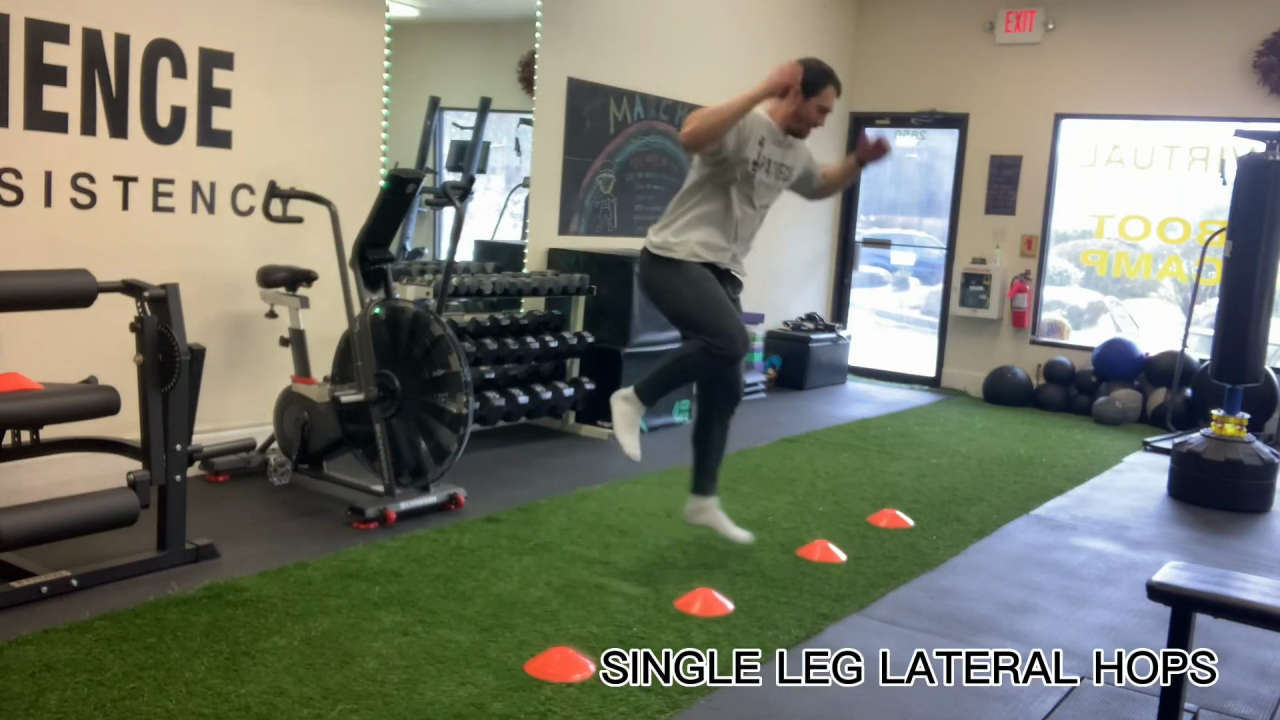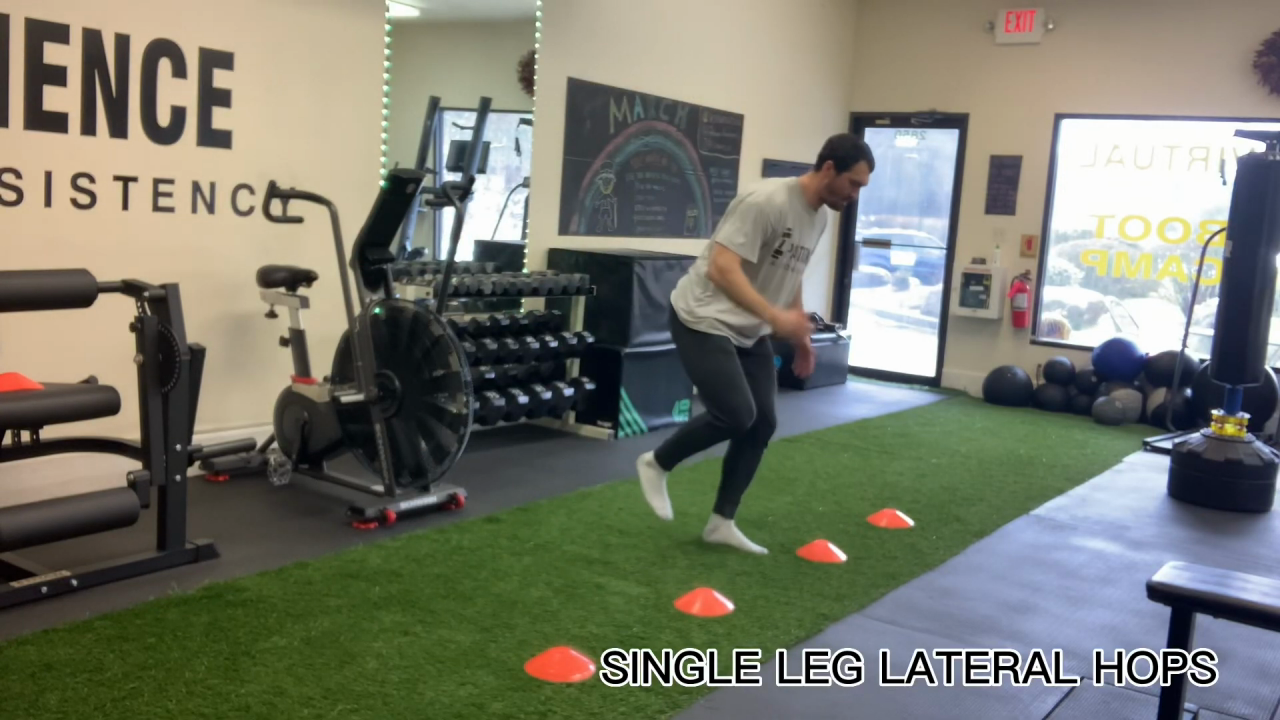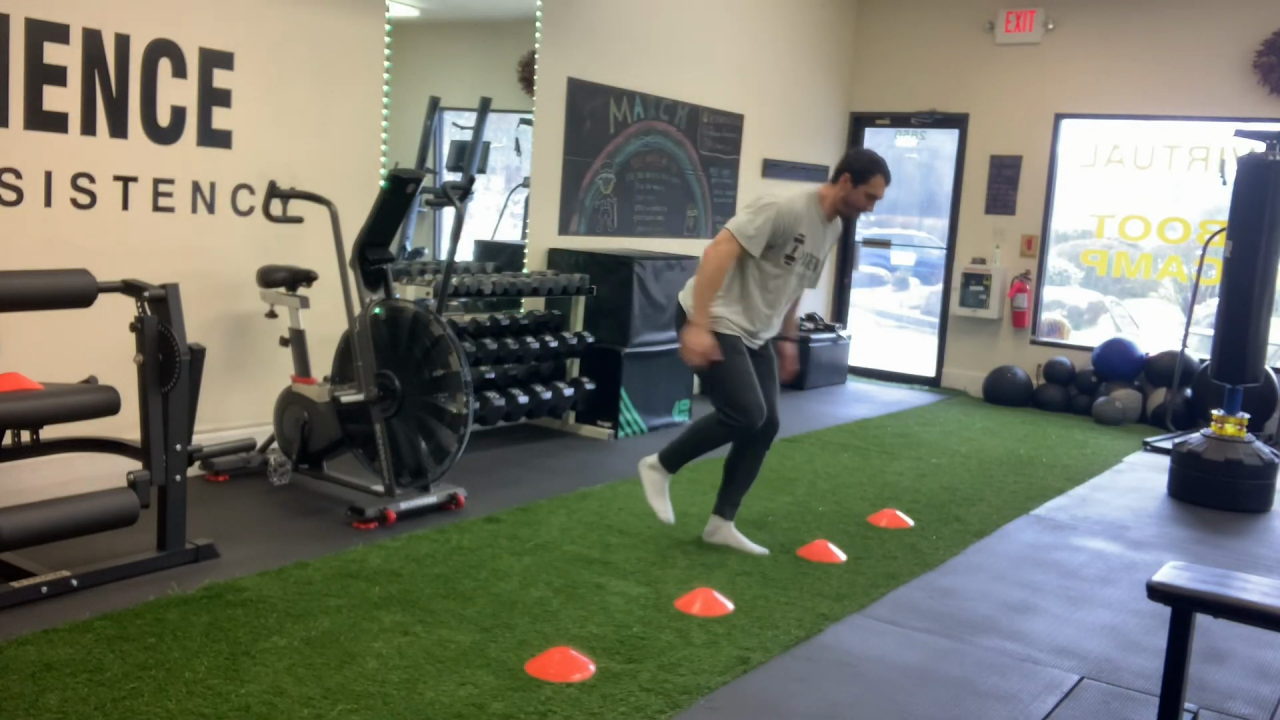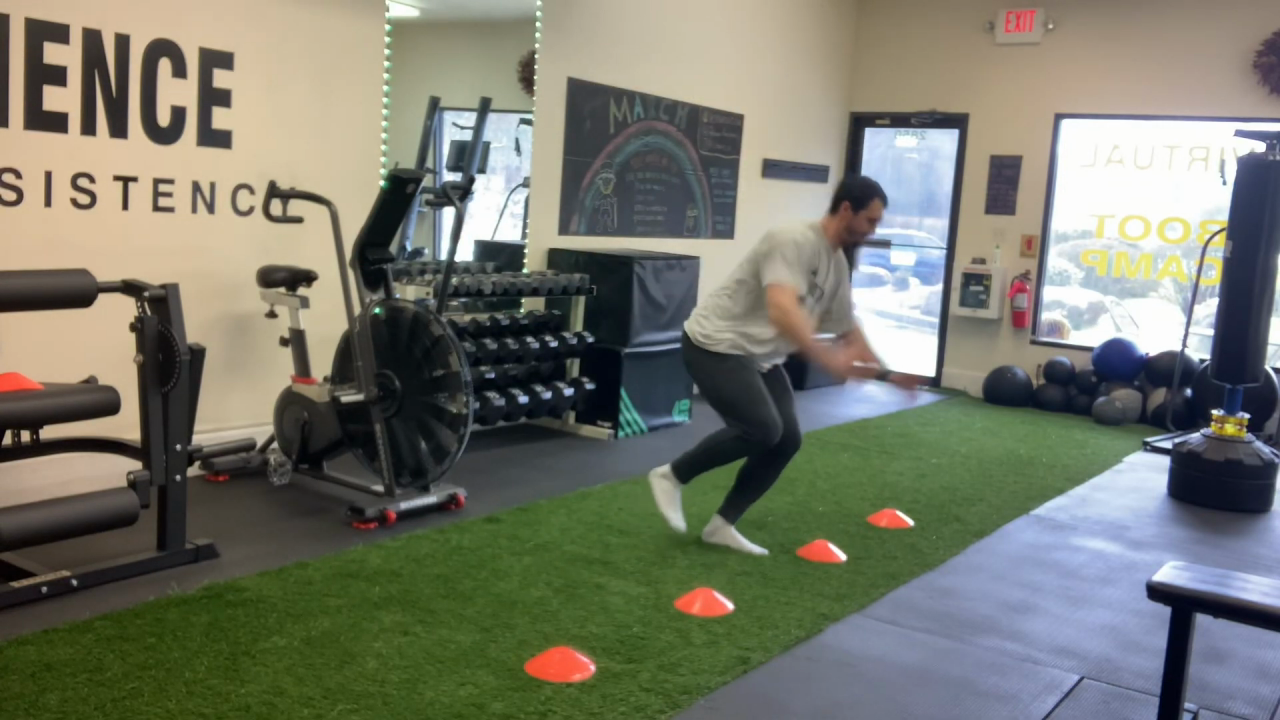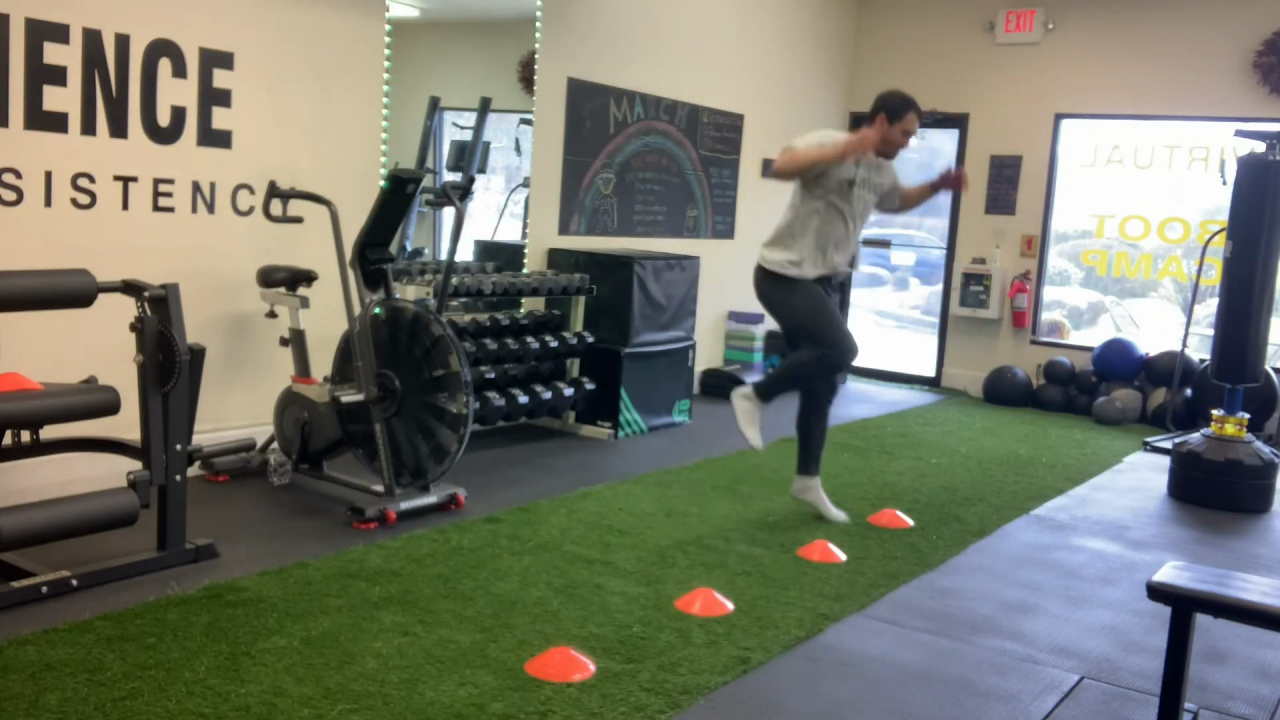
dt=0.5s
person 1, frame 1
left shoulder: (794, 150)
right shoulder: (741, 123)
left elbow: (821, 186)
right elbow: (692, 135)
left wrist: (858, 161)
right wrist: (761, 90)
left hip: (720, 269)
right hip: (675, 259)
left knee: (723, 389)
right knee: (729, 341)
left ankle: (704, 502)
right ankle: (635, 398)
person 1, frame 2
left shoulder: (819, 218)
right shoulder: (765, 202)
right elbow: (721, 267)
left wrist: (800, 335)
right wrist: (774, 316)
left hip: (750, 331)
right hip: (704, 319)
left knee: (762, 423)
right knee: (735, 415)
left ankle: (721, 522)
right ankle: (656, 464)
person 1, frame 3
left shoulder: (833, 228)
right shoulder: (783, 207)
right elbow: (720, 251)
left wrist: (786, 338)
right wrist: (699, 324)
left hip: (753, 332)
right hip: (716, 324)
left knee: (765, 426)
right knee: (746, 415)
left ankle: (721, 524)
right ankle: (660, 466)
person 1, frame 4
left shoulder: (837, 261)
right shoulder: (793, 243)
left elbow: (845, 326)
right elbow: (782, 311)
left wrist: (883, 371)
right wrist: (827, 360)
left hip: (757, 356)
right hip: (716, 346)
left knee: (787, 439)
right knee: (764, 433)
left ankle: (722, 525)
right ankle: (672, 476)
person 1, frame 5
left shoulder: (881, 168)
right shoulder: (833, 143)
left elbow: (898, 202)
right elbow: (784, 165)
left wrist: (938, 186)
right wrist: (845, 148)
left hip: (821, 279)
right hip: (786, 273)
left knee: (822, 382)
right knee: (838, 351)
left ankle: (807, 482)
right ankle: (754, 395)
